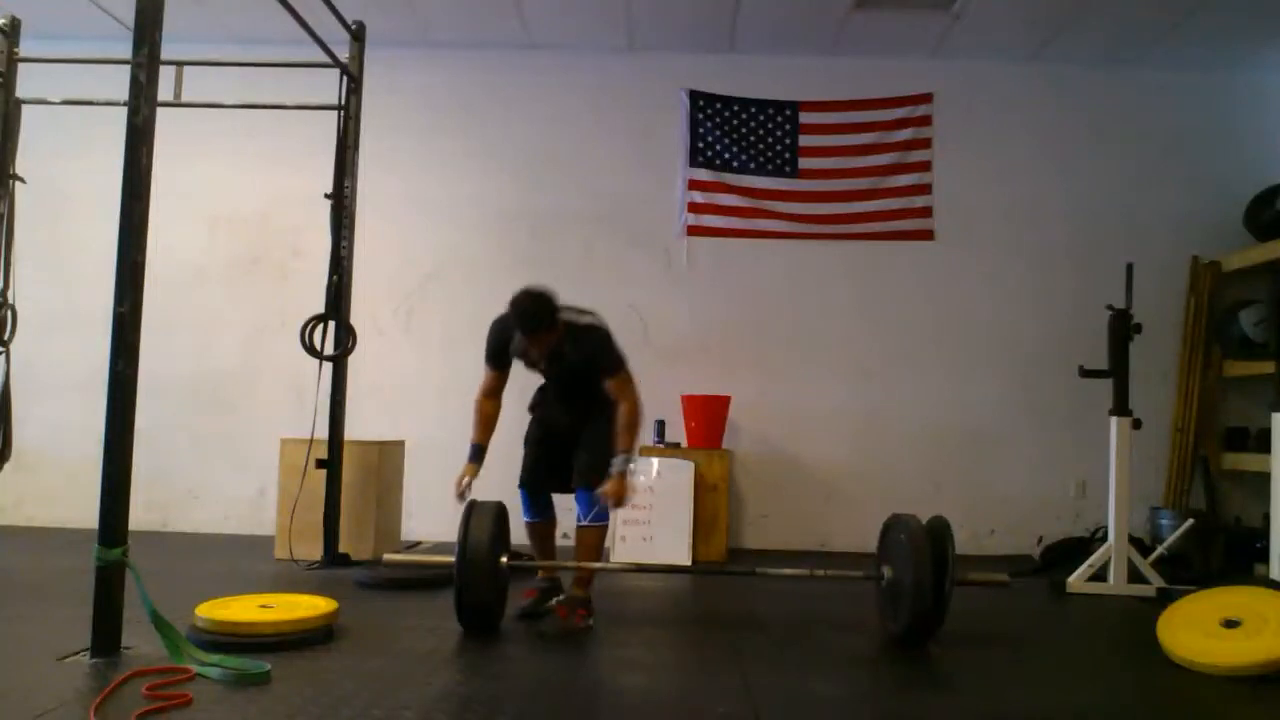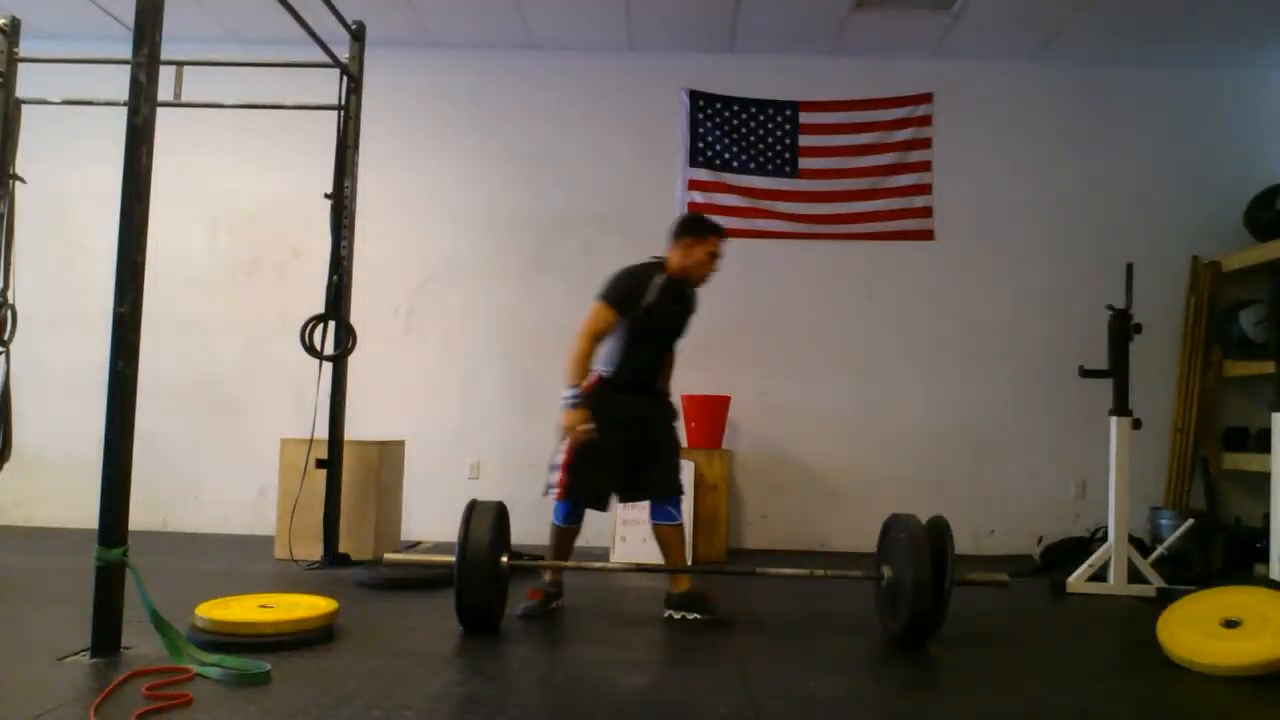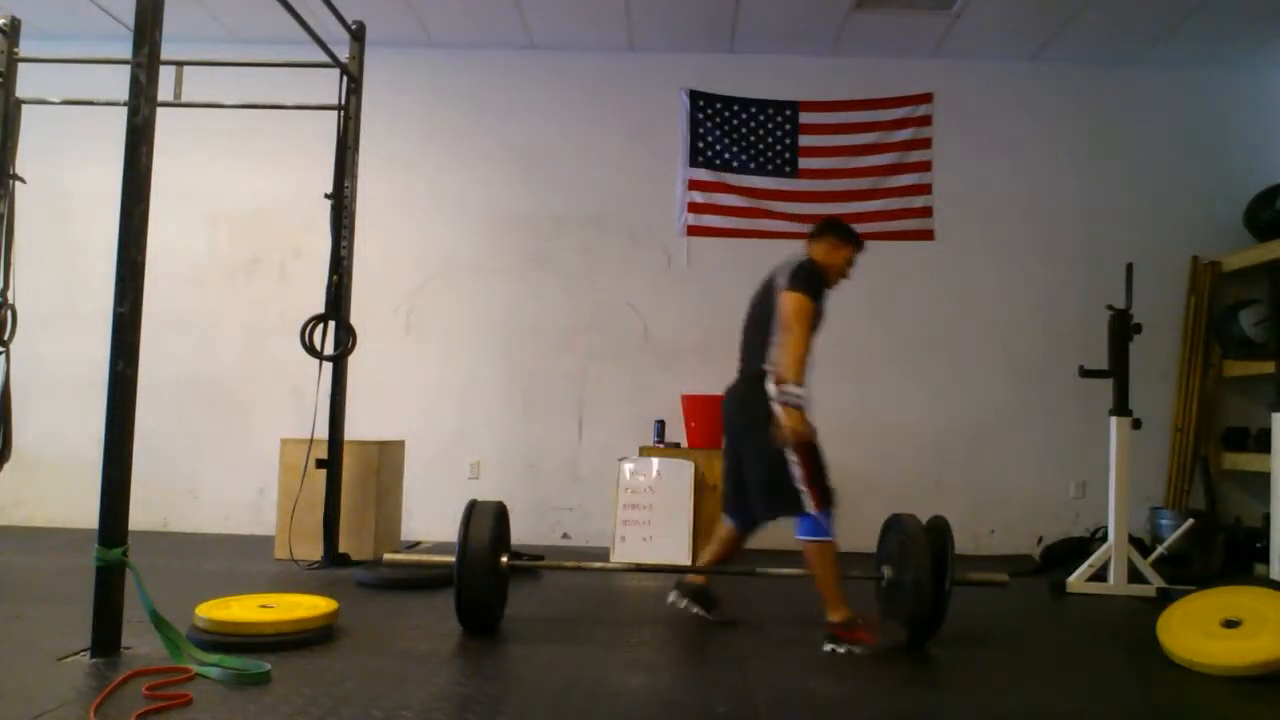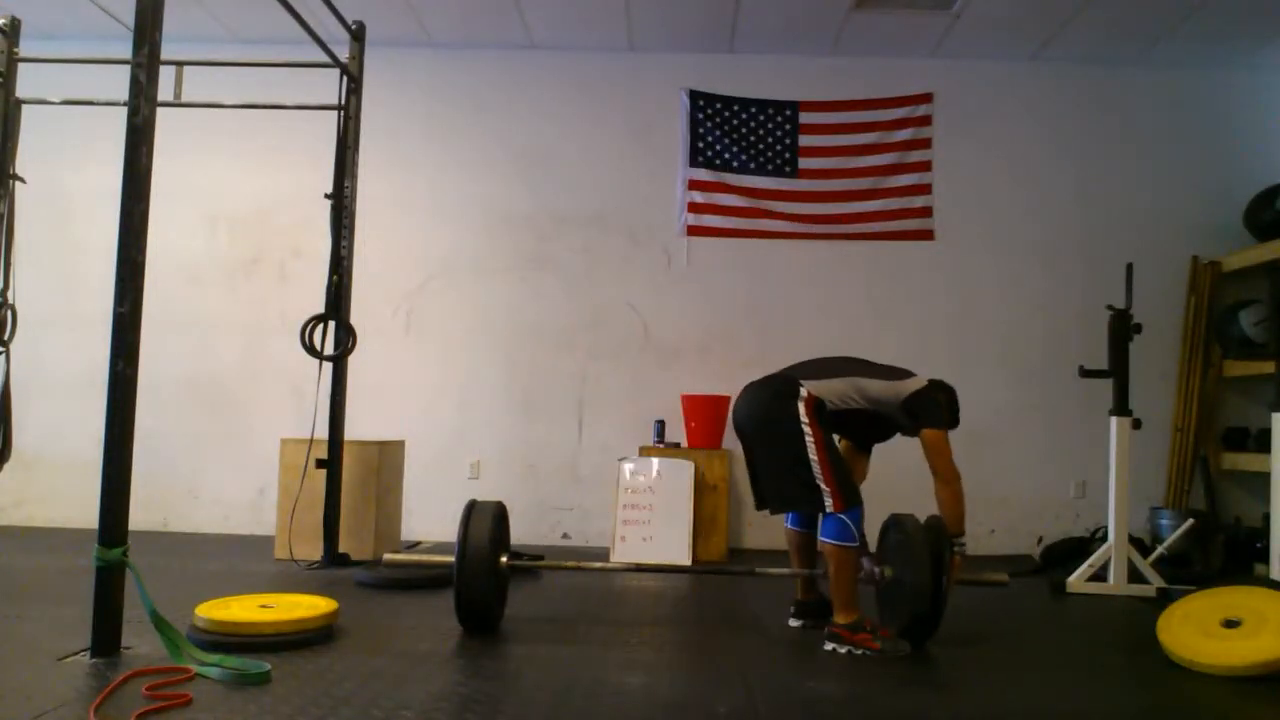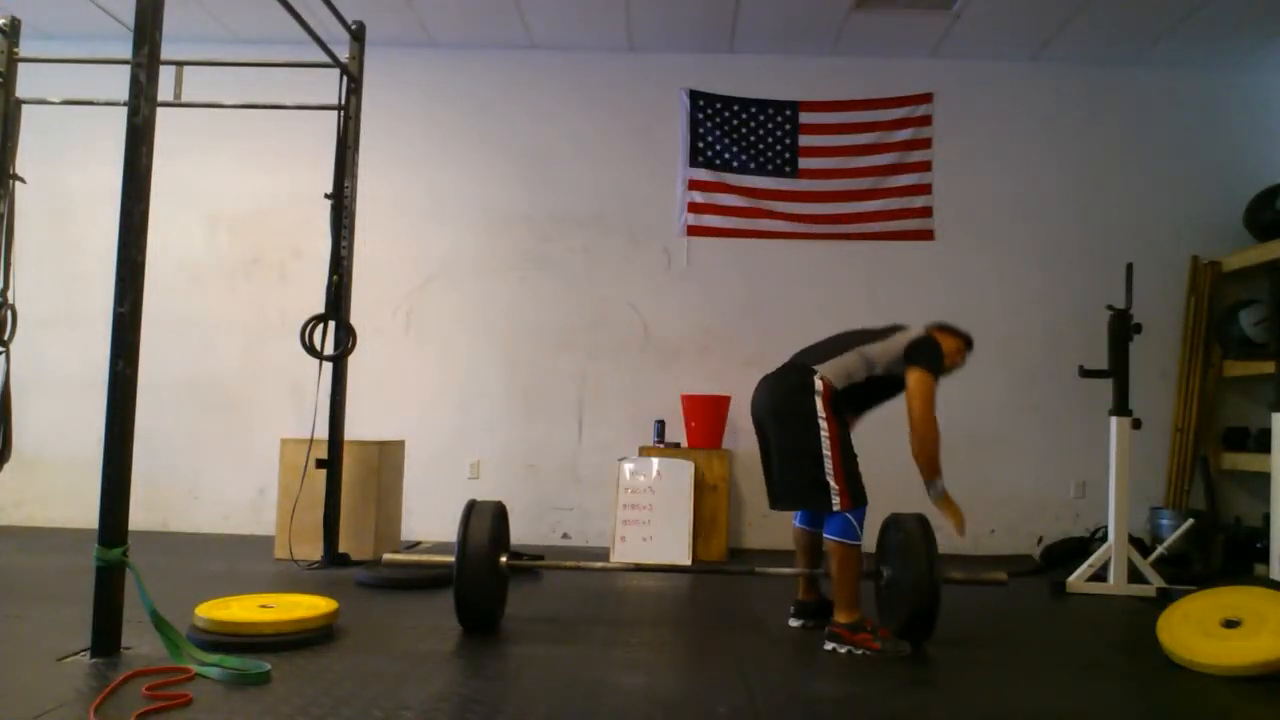
dt=0.7s
person 1, frame 1
left shoulder: (588, 335)
right shoulder: (503, 331)
left elbow: (626, 402)
right elbow: (489, 394)
left wrist: (619, 469)
right wrist: (475, 458)
left hip: (598, 402)
right hip: (557, 400)
left knee: (590, 491)
right knee: (532, 486)
left ankle: (579, 598)
right ankle: (550, 582)
person 1, frame 2
left shoulder: (686, 297)
right shoulder: (634, 281)
right elbow: (587, 338)
left wrist: (665, 399)
right wrist: (574, 401)
left hip: (649, 401)
right hip: (605, 396)
left knee: (667, 495)
right knee: (573, 495)
left ankle: (682, 592)
right ankle: (551, 585)
person 1, frame 3
left shoulder: (784, 279)
right shoulder: (805, 270)
right elbow: (793, 331)
left wrist: (789, 401)
right wrist: (792, 403)
left hip: (743, 399)
right hip: (764, 399)
left knee: (751, 505)
right knee: (813, 501)
left ankle: (694, 585)
right ankle: (839, 621)
person 1, frame 4
left shoulder: (871, 414)
right shoulder: (923, 396)
left elbow: (850, 480)
right elbow: (946, 478)
left wrist: (859, 551)
right wrist: (956, 545)
left hip: (753, 403)
right hip: (785, 409)
left knee: (804, 499)
right knee: (840, 504)
left ankle: (807, 602)
right ankle: (845, 626)
person 1, frame 5
left shoulder: (888, 351)
right shoulder: (923, 345)
right elbow: (922, 421)
right wrist: (937, 491)
left hip: (773, 394)
right hip: (803, 397)
left knee: (815, 501)
right knee: (845, 505)
left ankle: (808, 601)
right ankle: (847, 625)
